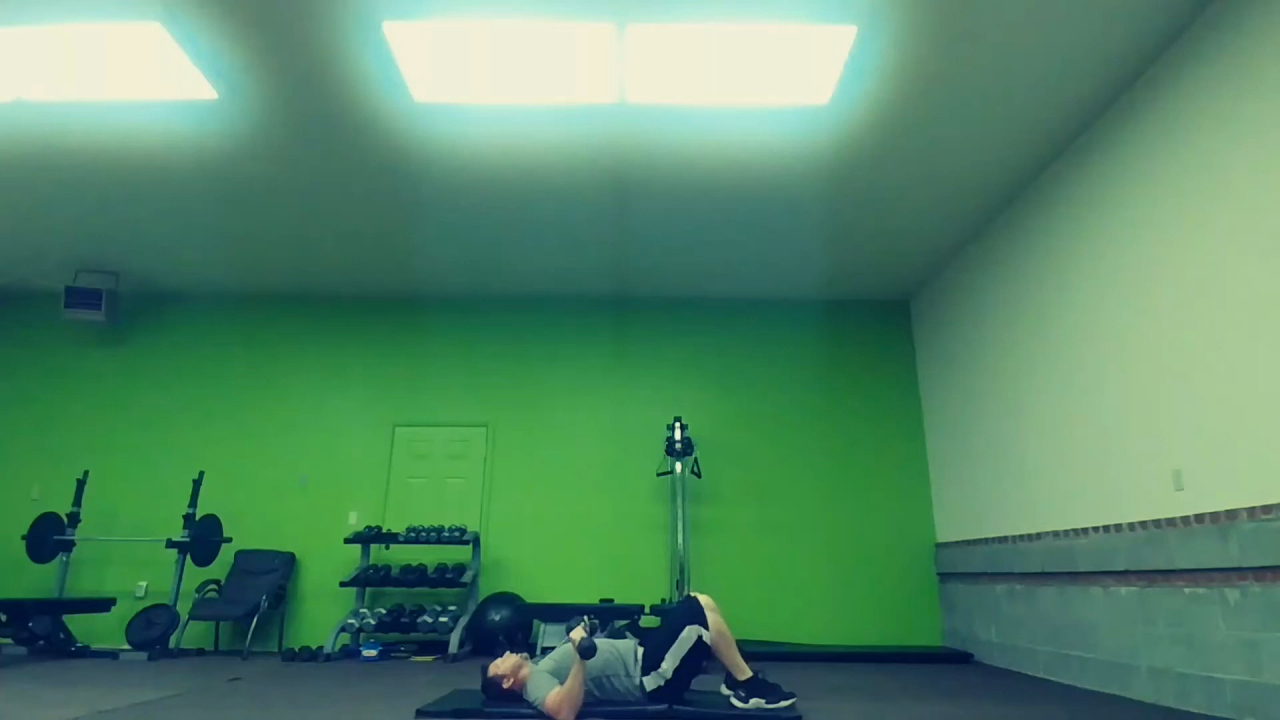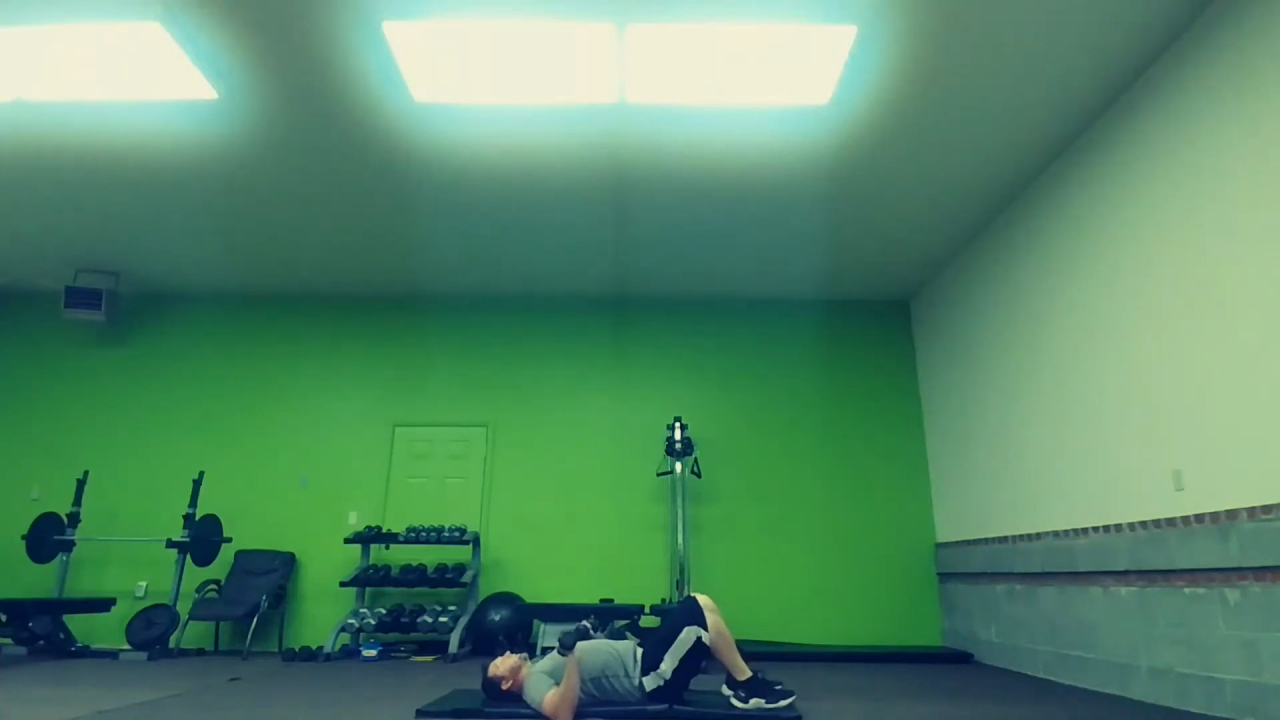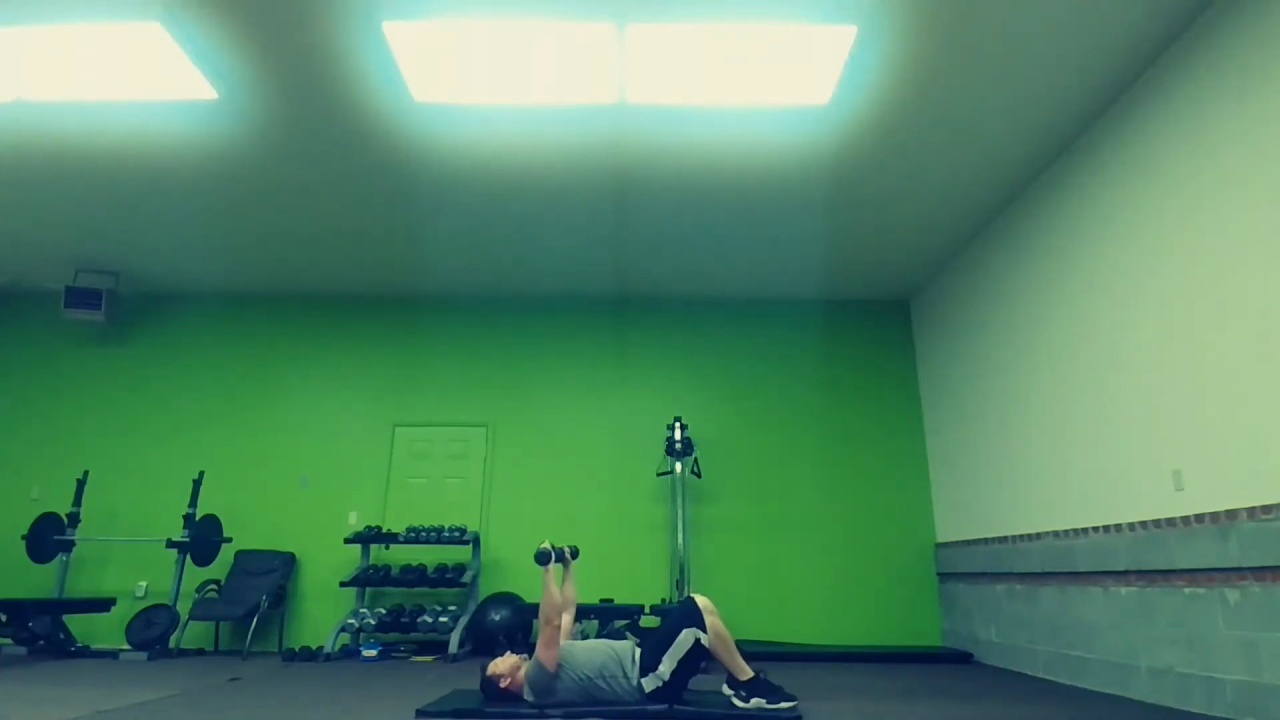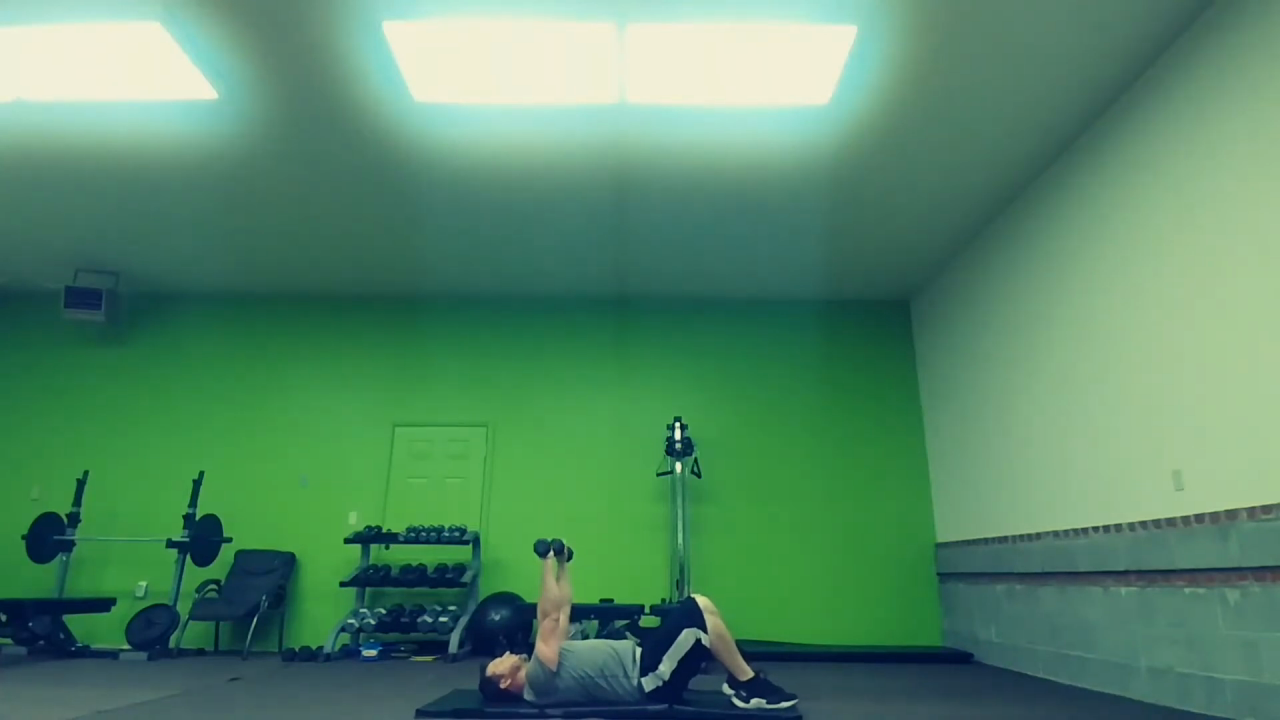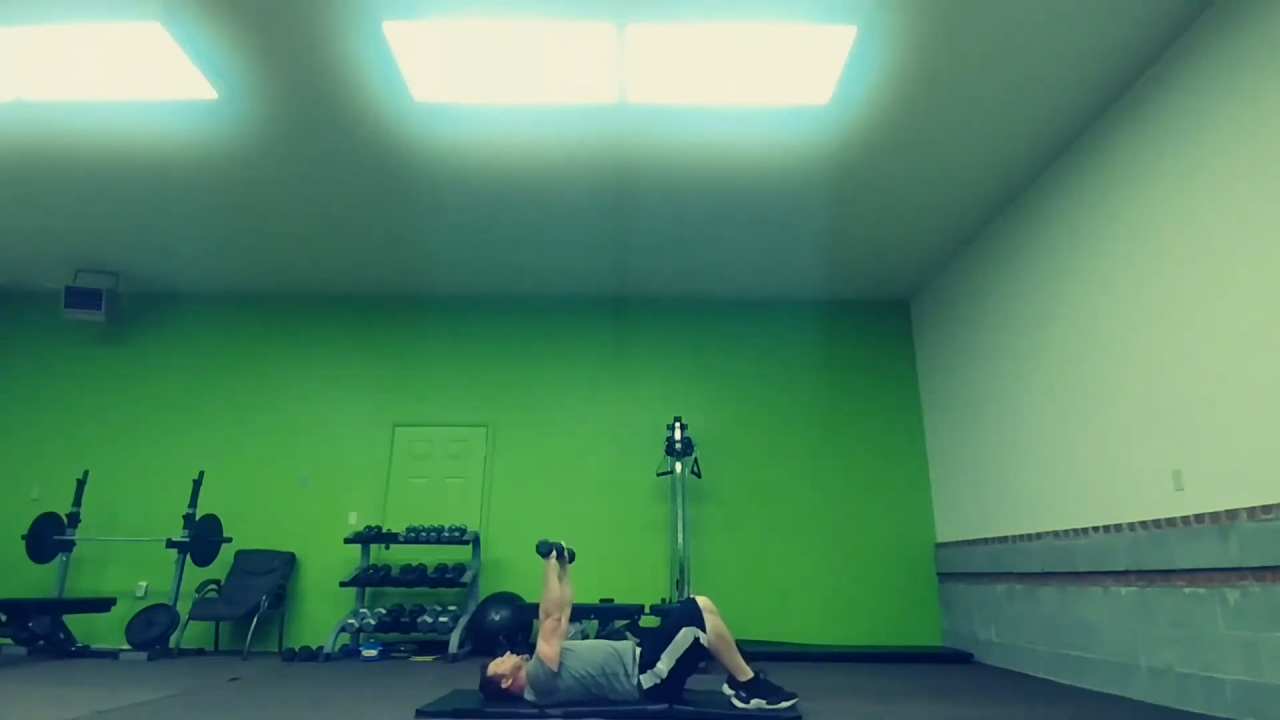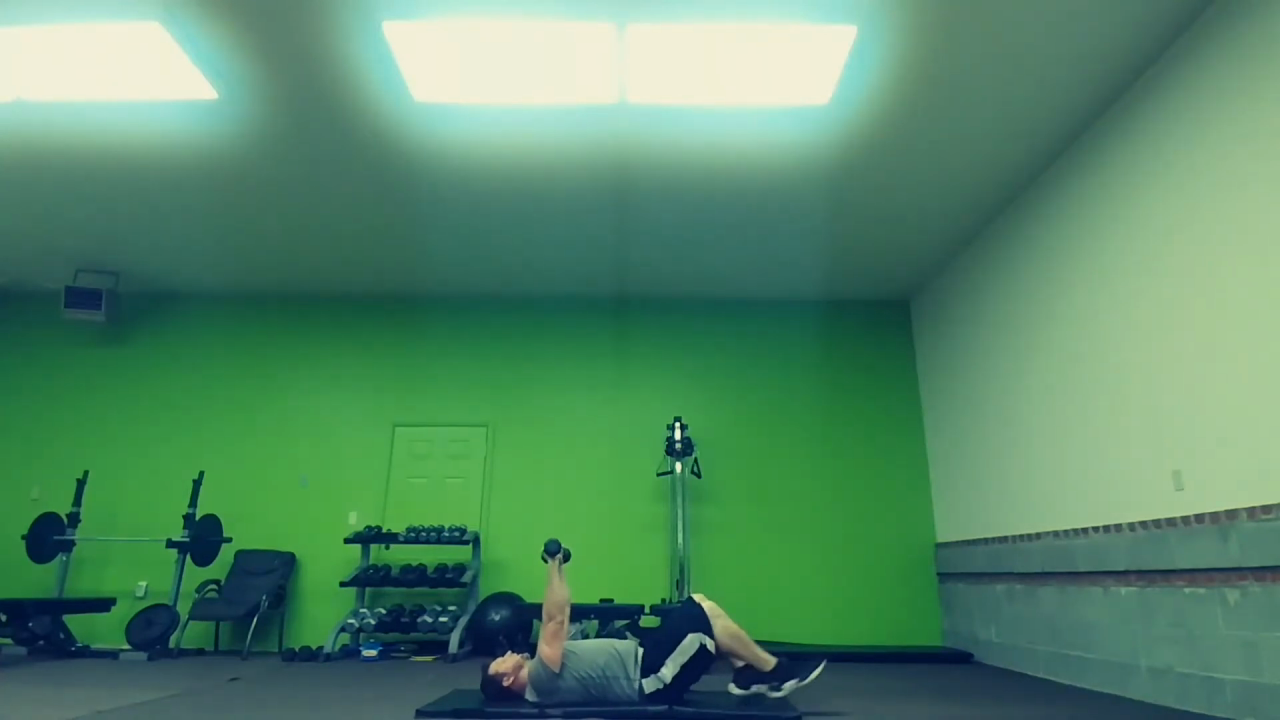
dt=0.7s
person 1, frame 1
left shoulder: (542, 670)
right shoulder: (535, 683)
left wrist: (581, 640)
right wrist: (580, 655)
left hip: (642, 658)
right hip: (649, 679)
left knee: (700, 603)
right knee: (700, 612)
left ankle: (737, 680)
right ankle: (748, 688)
person 1, frame 2
left shoulder: (542, 670)
right shoulder: (534, 684)
left wrist: (581, 639)
right wrist: (571, 657)
left hip: (641, 661)
right hip: (649, 679)
left knee: (699, 604)
right knee: (699, 613)
left ankle: (739, 681)
right ankle: (748, 688)
person 1, frame 3
left shoulder: (545, 663)
right shoulder: (538, 682)
left elbow: (567, 612)
right elbow: (551, 623)
left wrist: (568, 567)
right wrist: (547, 570)
left hip: (641, 664)
right hip: (647, 679)
left knee: (698, 606)
right knee: (698, 612)
left ankle: (742, 681)
right ankle: (748, 686)
person 1, frame 4
left shoulder: (545, 668)
right shoulder: (539, 681)
left elbow: (562, 612)
right elbow: (549, 618)
left wrist: (563, 565)
right wrist: (546, 564)
left hip: (642, 666)
right hip: (648, 680)
left knee: (698, 607)
right knee: (699, 612)
left ankle: (742, 681)
right ankle: (750, 686)
person 1, frame 5
left shoulder: (543, 670)
right shoulder: (540, 680)
left elbow: (563, 614)
right elbow: (551, 618)
left wrist: (564, 567)
right wrist: (550, 565)
left hip: (641, 663)
right hip: (646, 679)
left knee: (699, 608)
right knee: (699, 611)
left ankle: (741, 681)
right ankle: (749, 687)
person 1, frame 6
left shoulder: (543, 672)
right shoulder: (541, 679)
left elbow: (559, 619)
right elbow: (555, 620)
left wrist: (560, 568)
right wrist: (553, 566)
left hip: (640, 660)
right hip: (646, 680)
left knee: (698, 604)
right knee: (704, 614)
left ankle: (747, 673)
right ankle: (773, 671)
